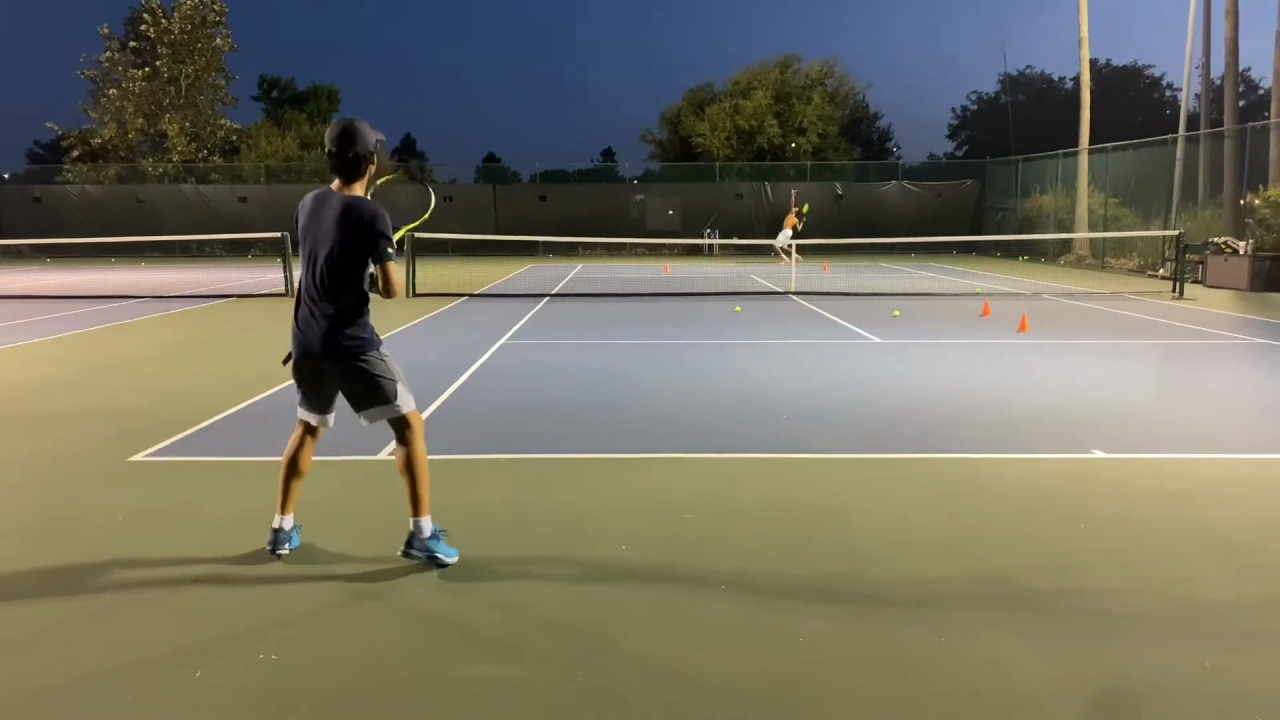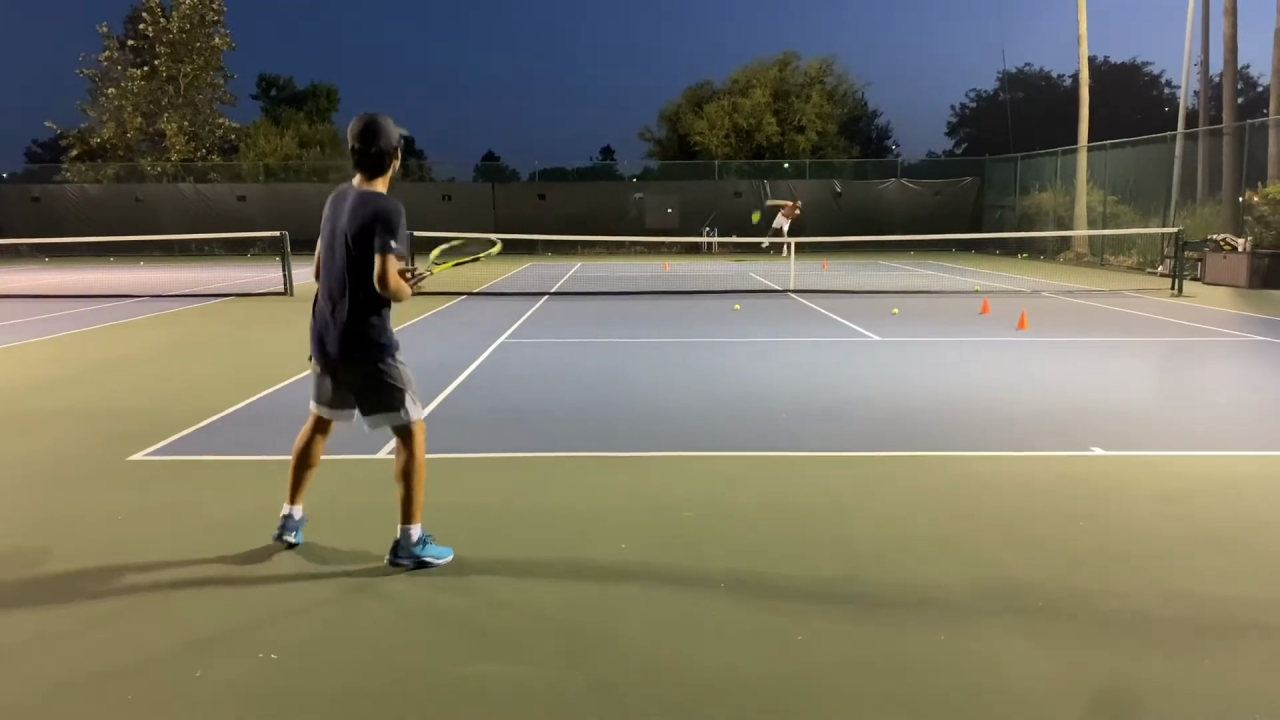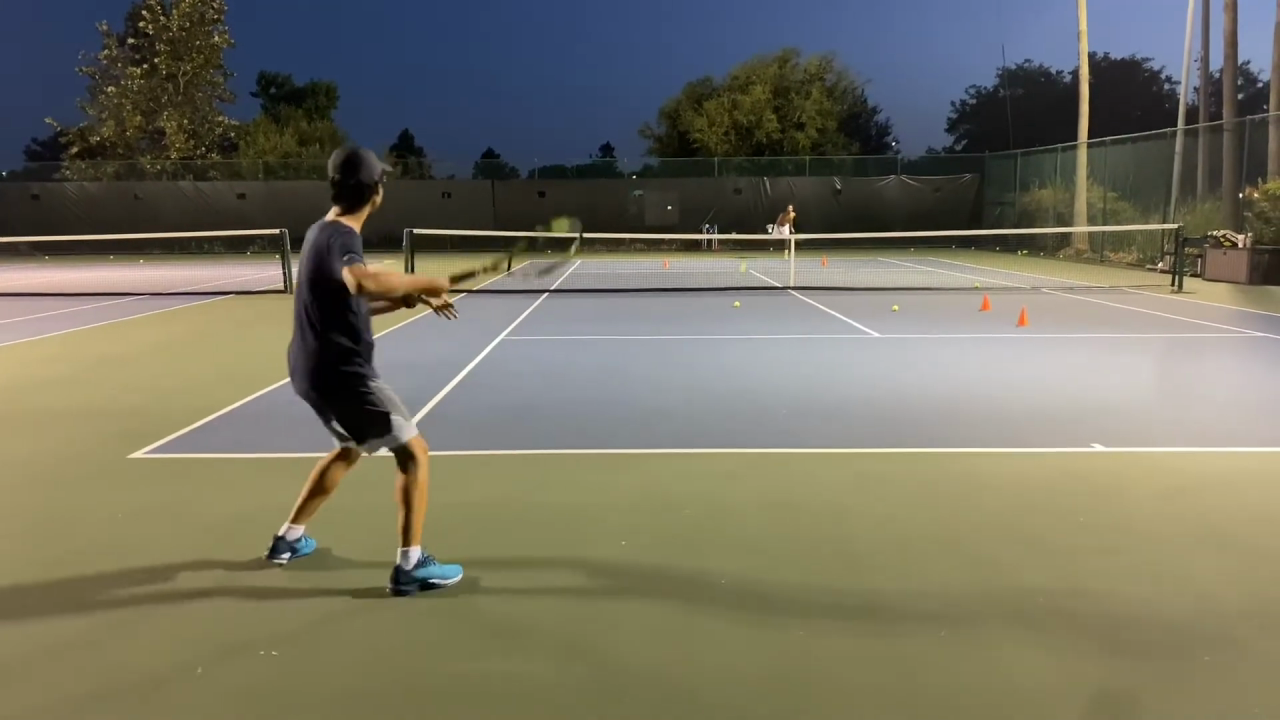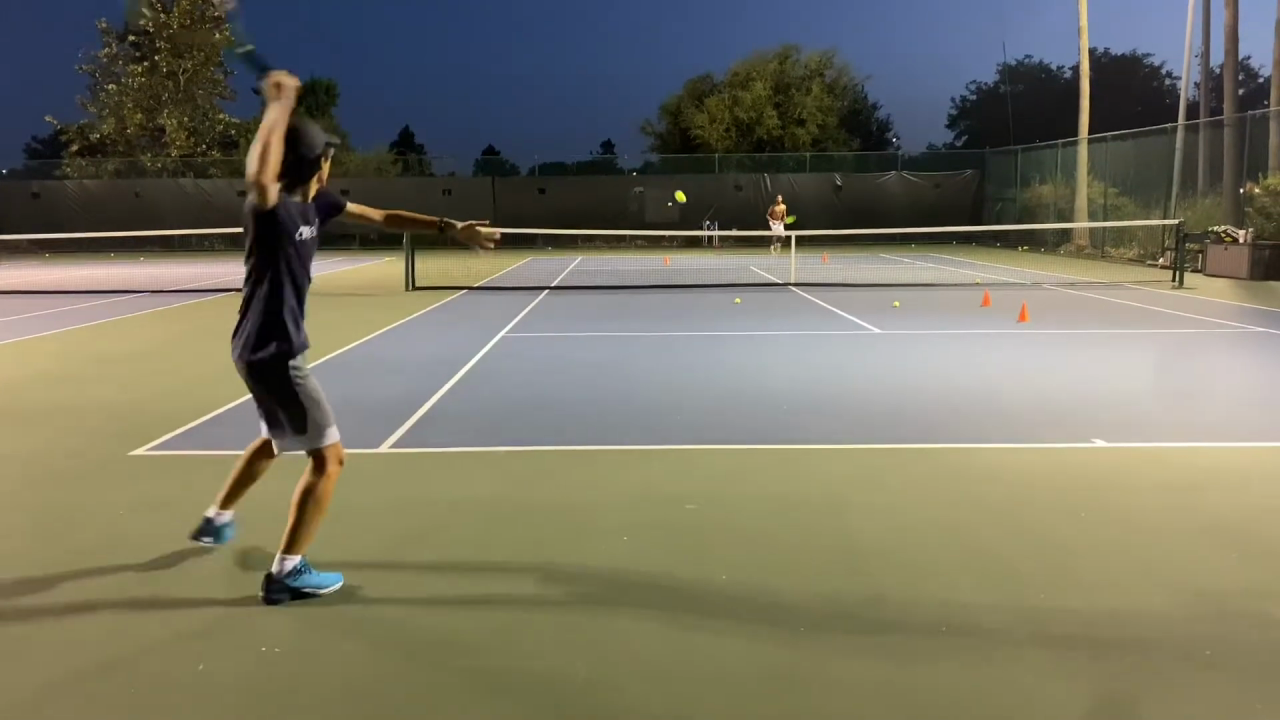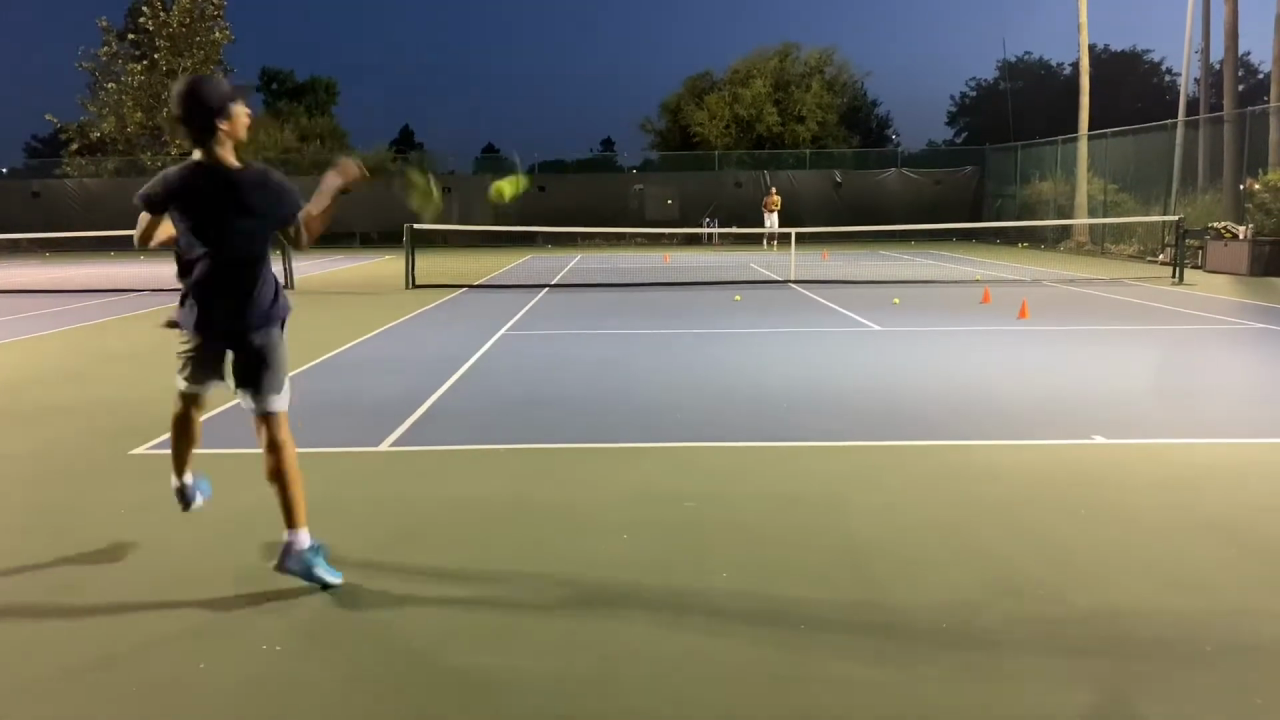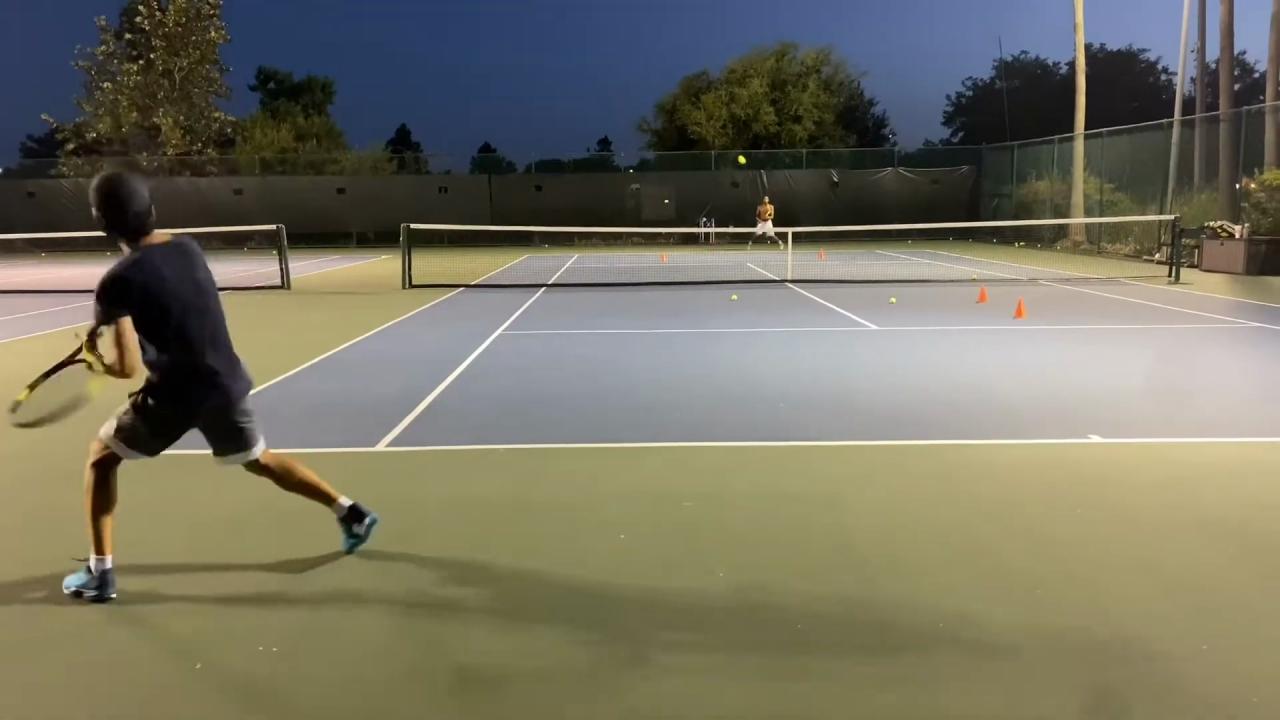
dt=0.4s
person 1, frame 1
left shoulder: (309, 205)
right shoulder: (372, 215)
right elbow: (392, 290)
left hip: (307, 339)
right hip: (352, 340)
left knee: (308, 428)
right knee: (409, 426)
left ankle: (282, 529)
right ankle: (422, 533)
person 1, frame 2
left shoulder: (336, 200)
right shoulder: (387, 210)
right elbow: (385, 285)
right wrist: (405, 287)
left hip: (325, 335)
right hip: (368, 341)
left knee: (320, 422)
right knee: (411, 432)
left ankle: (291, 519)
right ankle: (409, 540)
person 1, frame 3
left shoulder: (324, 232)
right shoulder: (341, 237)
right elbow: (364, 283)
left wrist: (408, 296)
right wrist: (420, 282)
left hip: (311, 369)
right hip: (341, 372)
left knee: (348, 451)
right knee: (413, 454)
left ankle: (289, 537)
right ankle: (411, 563)
person 1, frame 4
left shoulder: (314, 205)
right shoulder: (268, 207)
left elbow: (383, 218)
right elbow: (259, 175)
left wrist: (451, 226)
right wrist: (277, 106)
left hip: (267, 347)
right hip: (273, 351)
left knee: (274, 440)
right knee: (329, 458)
left ankle: (216, 520)
right ankle: (287, 570)
person 1, frame 5
left shoulder: (173, 183)
right shoulder: (261, 183)
left elbow: (145, 240)
right elbow: (303, 237)
right wrist: (331, 185)
left hip: (200, 315)
right hip: (255, 318)
left knee: (189, 397)
right knee: (274, 426)
left ankle: (184, 483)
right ankle: (298, 546)
person 1, frame 6
left shoulder: (116, 283)
right shoulder: (187, 249)
left elbow: (128, 366)
left hip: (173, 393)
right hip: (226, 384)
left knee: (102, 454)
right knee: (260, 459)
left ankle: (100, 571)
right ankle: (349, 511)
